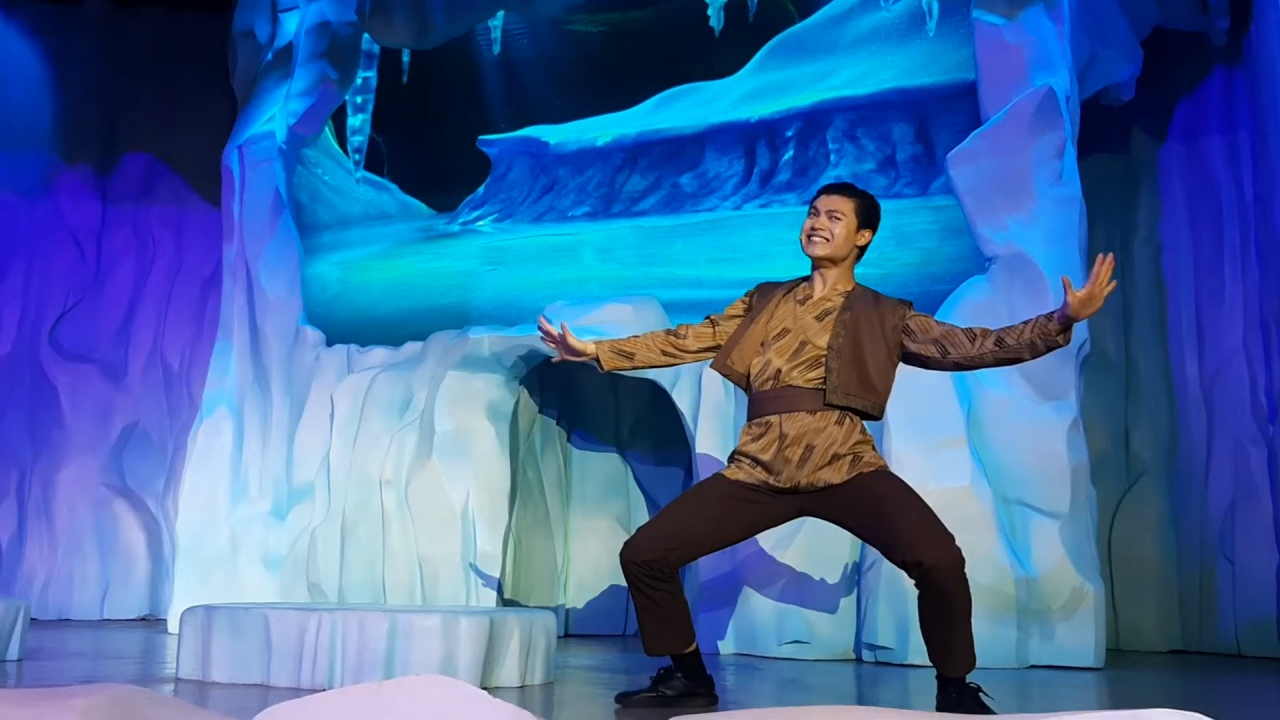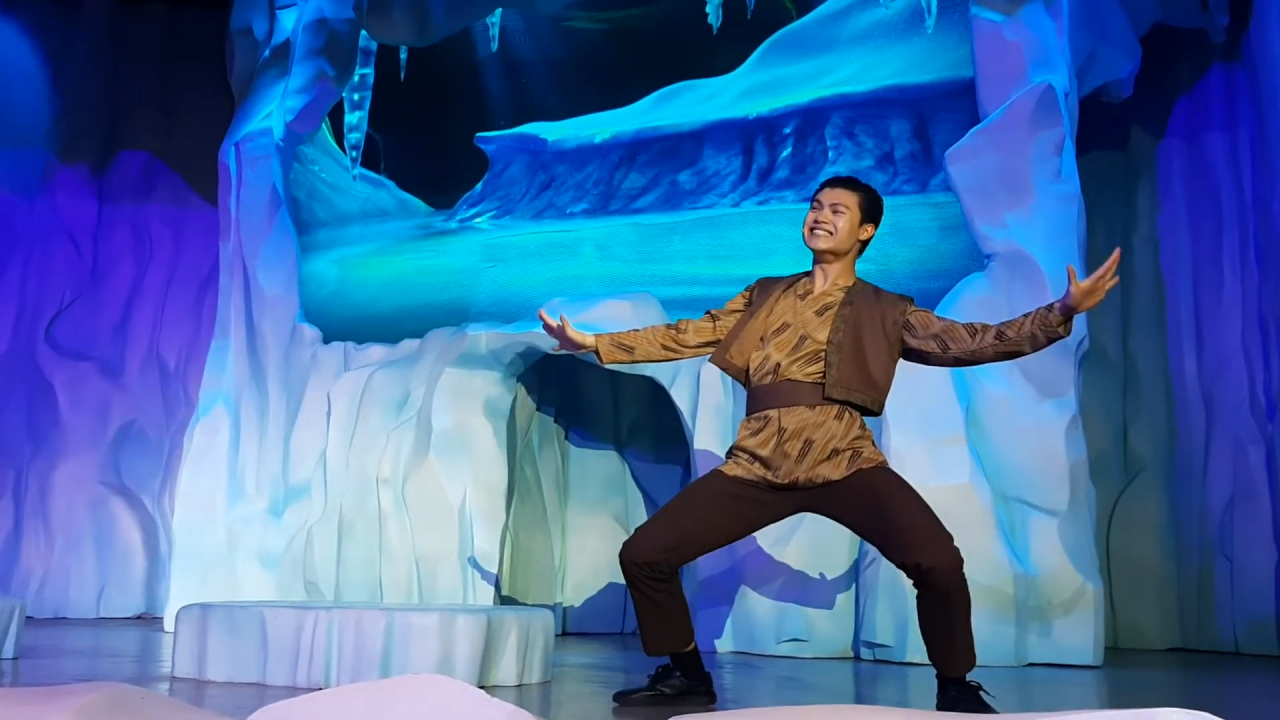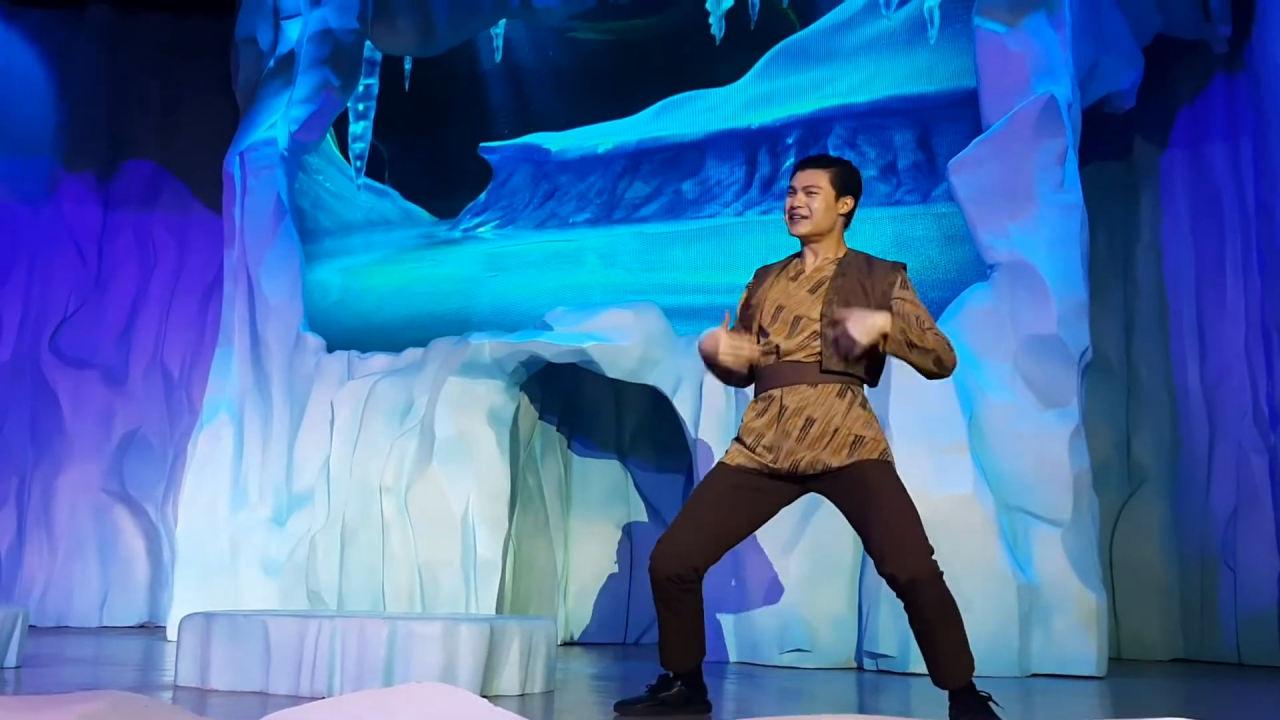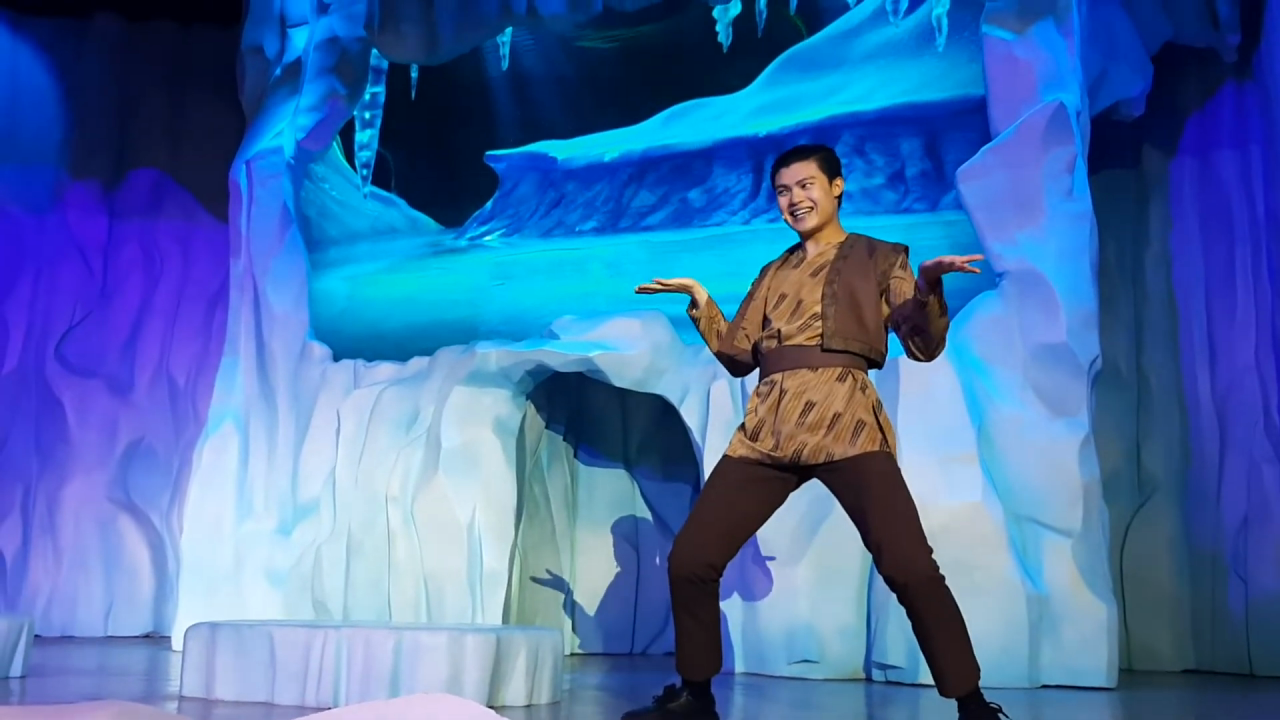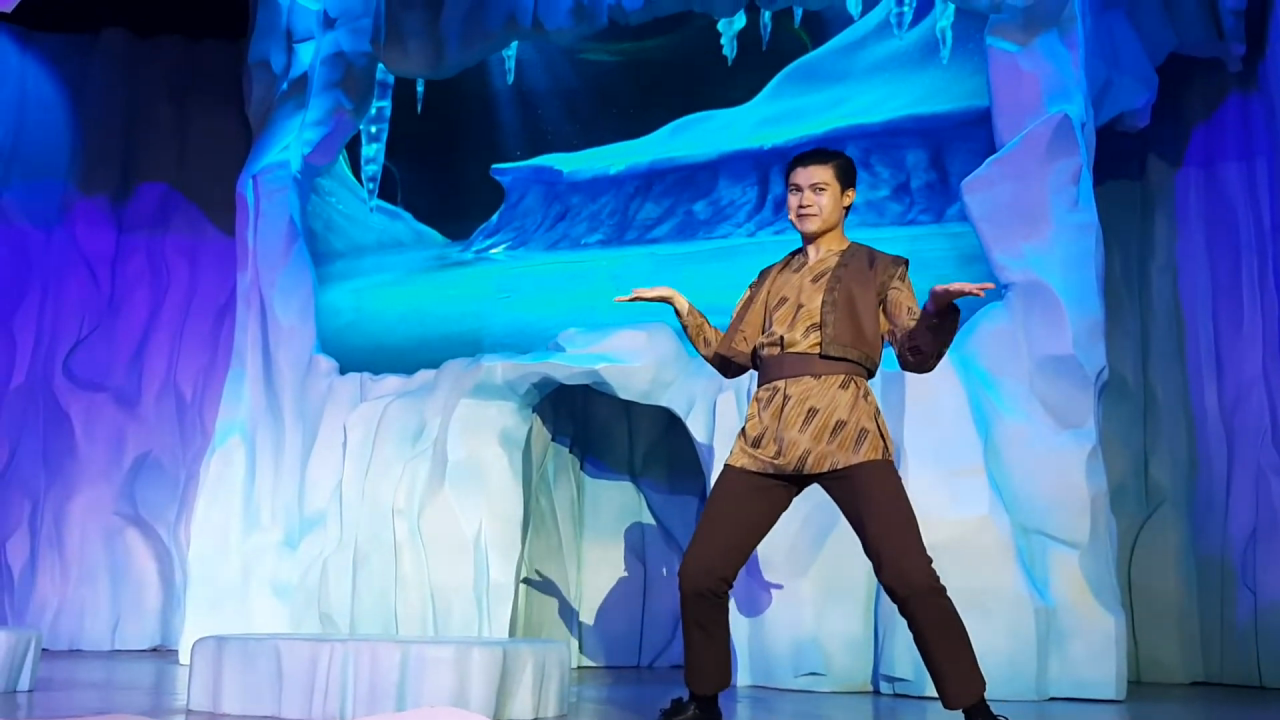
dt=1s
person 1, frame 1
left shoulder: (885, 316)
right shoulder: (764, 301)
left elbow: (968, 346)
right elbow: (689, 340)
left wrist: (1061, 320)
right wrist: (594, 350)
left hip: (844, 466)
right hip: (757, 470)
left knee: (940, 561)
right knee: (643, 554)
person 1, frame 2
left shoulder: (886, 312)
right shoulder: (764, 296)
left elbow: (969, 342)
right elbow: (687, 336)
left wrist: (1062, 311)
right wrist: (592, 342)
left hip: (843, 461)
right hip: (755, 465)
left knee: (939, 562)
right knee: (643, 554)
left ankle: (955, 687)
right ankle: (686, 675)
person 1, frame 3
left shoulder: (879, 277)
right shoulder: (767, 279)
left elbow: (941, 360)
right elbow: (740, 371)
left wrist: (888, 325)
right wrist: (714, 346)
left hip: (846, 439)
right hip: (763, 442)
left knee: (913, 570)
right knee: (671, 562)
person 1, frame 4
left shoulder: (880, 258)
right shoulder: (773, 273)
left elbow: (924, 346)
right elbow: (737, 356)
left wrist: (929, 286)
right wrist: (699, 300)
left hip: (846, 424)
right hip: (766, 430)
left knee: (911, 568)
right knee: (689, 561)
person 1, frame 5
left shoulder: (881, 270)
right shoulder: (771, 278)
left elbow: (918, 358)
right elbow: (732, 358)
left wrist: (941, 308)
right wrist: (682, 306)
left hip: (847, 431)
right hip: (767, 436)
left knee: (911, 578)
right knee: (700, 573)
